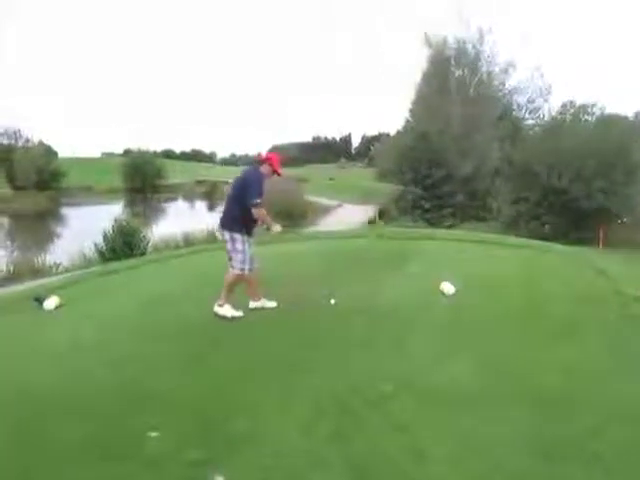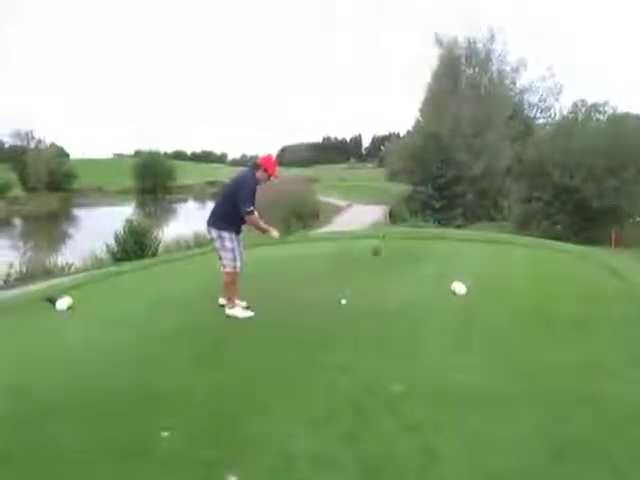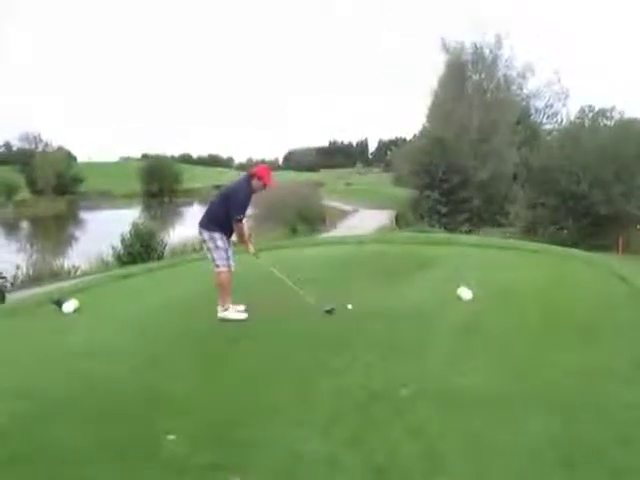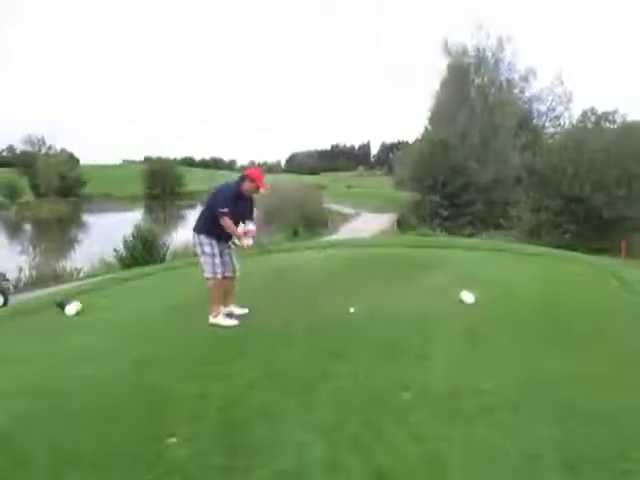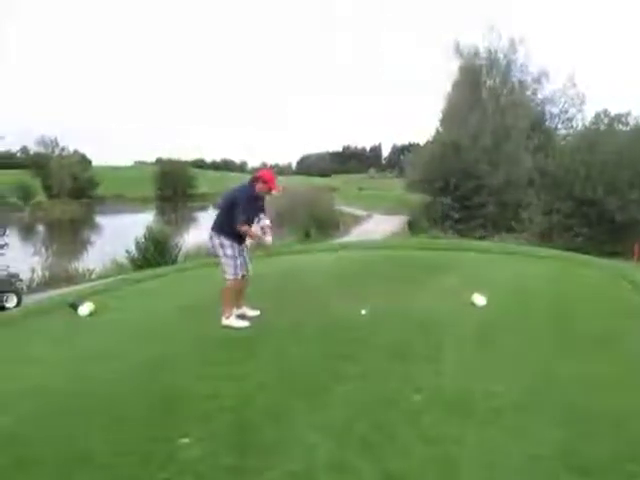
dt=0.5s
person 1, frame 1
left shoulder: (250, 175)
right shoulder: (255, 178)
right elbow: (256, 210)
left wrist: (268, 222)
right wrist: (272, 225)
left hip: (239, 227)
right hip: (235, 229)
left knee: (248, 266)
right knee: (238, 268)
left ankle: (256, 299)
right ankle: (222, 304)
person 1, frame 2
left shoulder: (248, 178)
right shoulder: (247, 183)
left elbow: (250, 211)
right elbow: (249, 217)
left wrist: (263, 226)
right wrist: (268, 230)
left hip: (230, 226)
right hip: (221, 227)
left knee: (235, 264)
right knee: (231, 266)
left ankle: (226, 297)
right ankle: (231, 306)
person 1, frame 3
left shoulder: (244, 187)
right shoulder: (241, 192)
left elbow: (238, 219)
right elbow: (237, 223)
left wrist: (246, 236)
right wrist: (246, 243)
left hip: (220, 229)
right hip: (211, 229)
left knee: (227, 267)
right knee: (223, 268)
left ankle: (225, 303)
right ankle: (224, 309)
person 1, frame 4
left shoulder: (247, 198)
right shoulder: (226, 191)
left elbow: (248, 220)
right elbow: (224, 219)
right wrist: (240, 237)
left hip: (223, 238)
right hip: (205, 235)
left knee: (230, 272)
right knee: (215, 274)
left ankle: (228, 306)
right ankle: (215, 315)
person 1, frame 5
left shoulder: (258, 196)
right shoulder: (242, 195)
left elbow: (260, 215)
right elbow: (242, 227)
right wrist: (259, 237)
left hip: (234, 237)
right hip: (222, 236)
left knee: (244, 273)
right knee: (233, 275)
left ankle: (239, 307)
right ankle: (227, 316)
